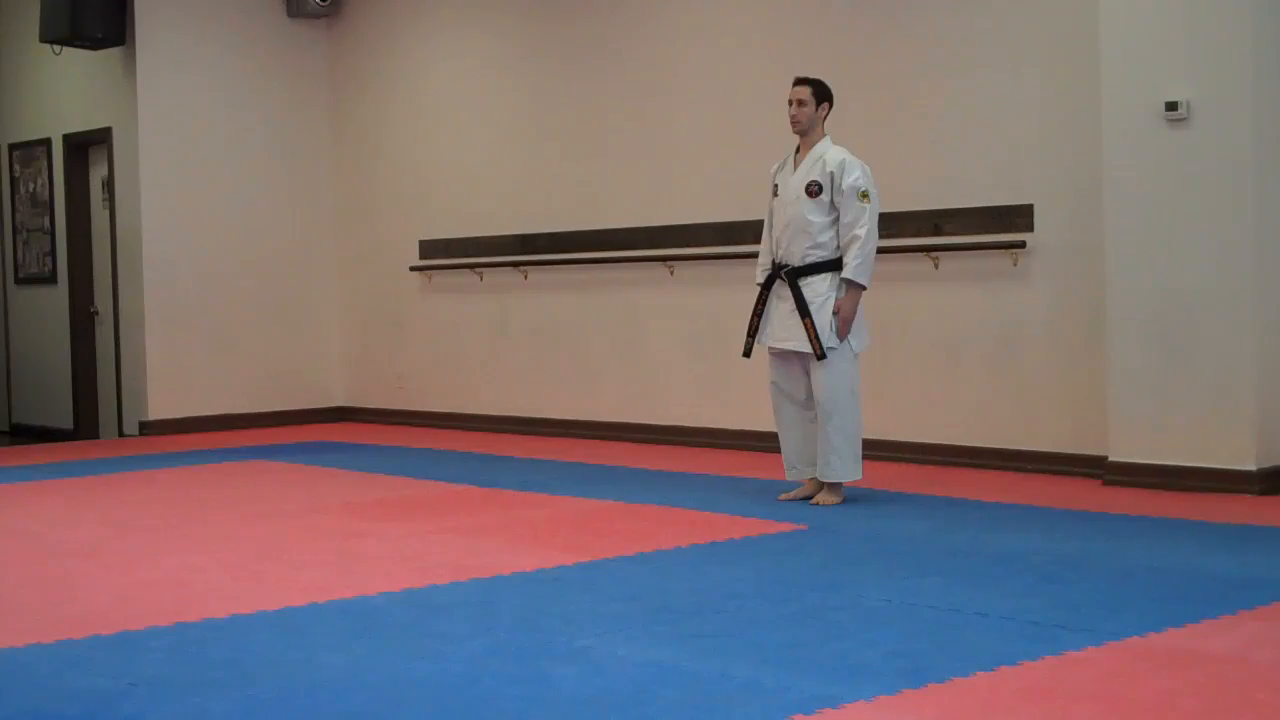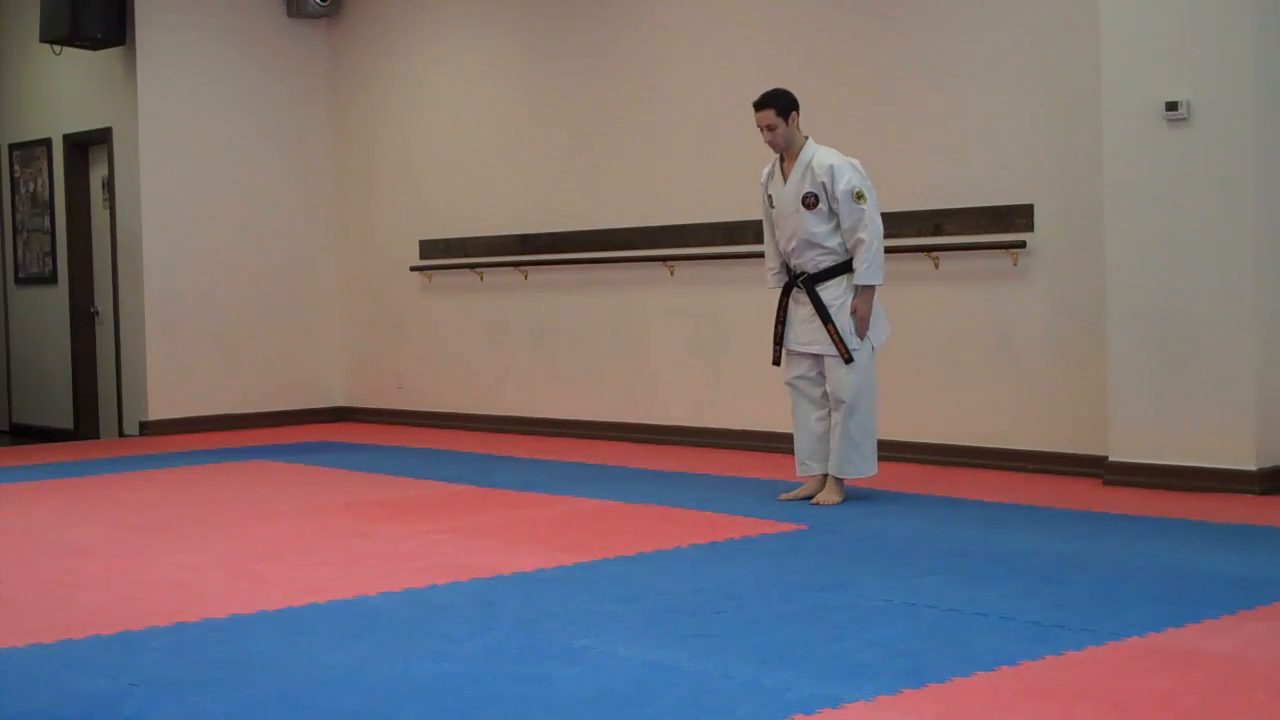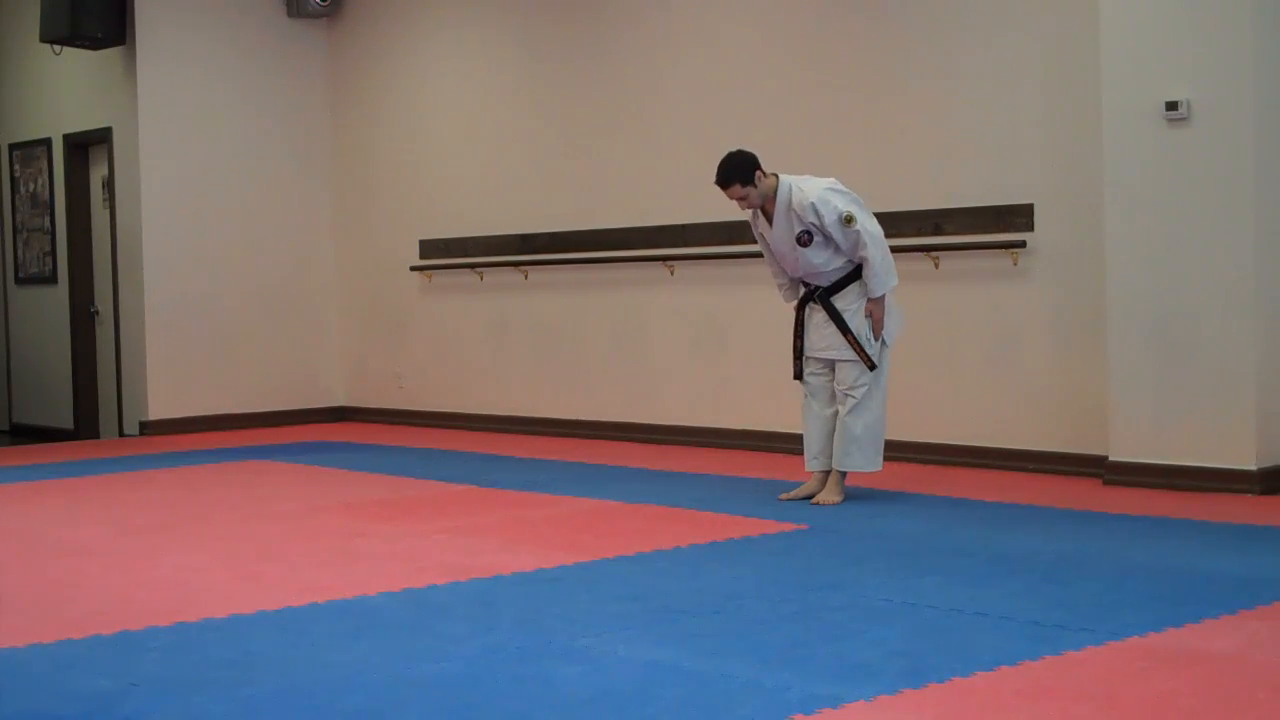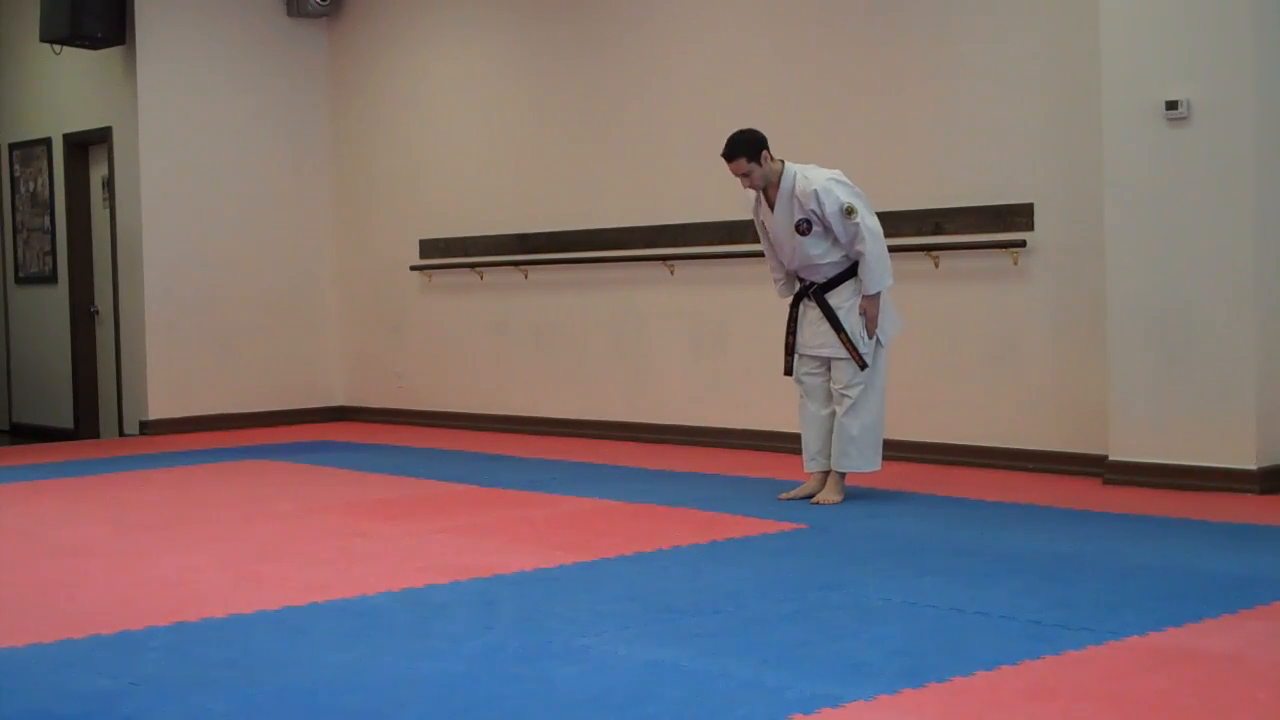
dt=0.7s
person 1, frame 1
left shoulder: (843, 165)
right shoulder: (781, 169)
left elbow: (861, 235)
left wrist: (851, 296)
right wrist: (766, 287)
left hip: (825, 294)
right hip: (784, 294)
left knee: (831, 392)
right knee: (788, 392)
left ankle: (834, 482)
right ankle: (809, 476)
person 1, frame 2
left shoulder: (833, 167)
right shoulder: (770, 177)
left elbow: (867, 232)
left wrist: (865, 294)
right wrist: (782, 290)
left hip: (841, 294)
right hip: (801, 297)
left knee: (847, 389)
right knee: (804, 388)
left ankle: (837, 480)
right ankle: (815, 475)
person 1, frame 3
left shoulder: (815, 198)
right shoulder: (757, 215)
left elbow: (869, 240)
left wrist: (876, 299)
right wrist: (799, 303)
left hip: (855, 296)
right hip: (817, 302)
left knee: (855, 386)
right knee: (816, 387)
left ankle: (838, 477)
right ankle: (819, 474)
person 1, frame 4
left shoulder: (819, 187)
right shoulder: (760, 202)
left elbow: (868, 237)
left wrist: (871, 296)
right wrist: (794, 297)
left hip: (851, 296)
right hip: (813, 300)
left knee: (852, 387)
right knee: (812, 388)
left ankle: (837, 478)
right ankle: (818, 474)
